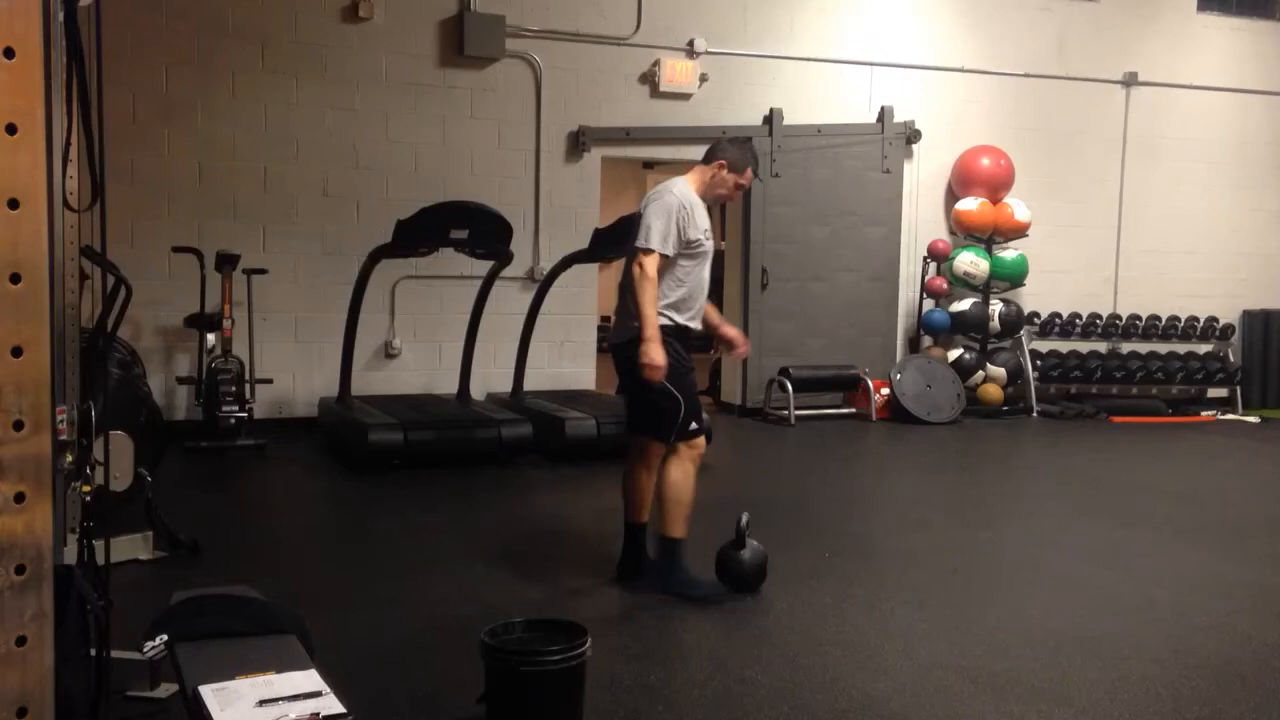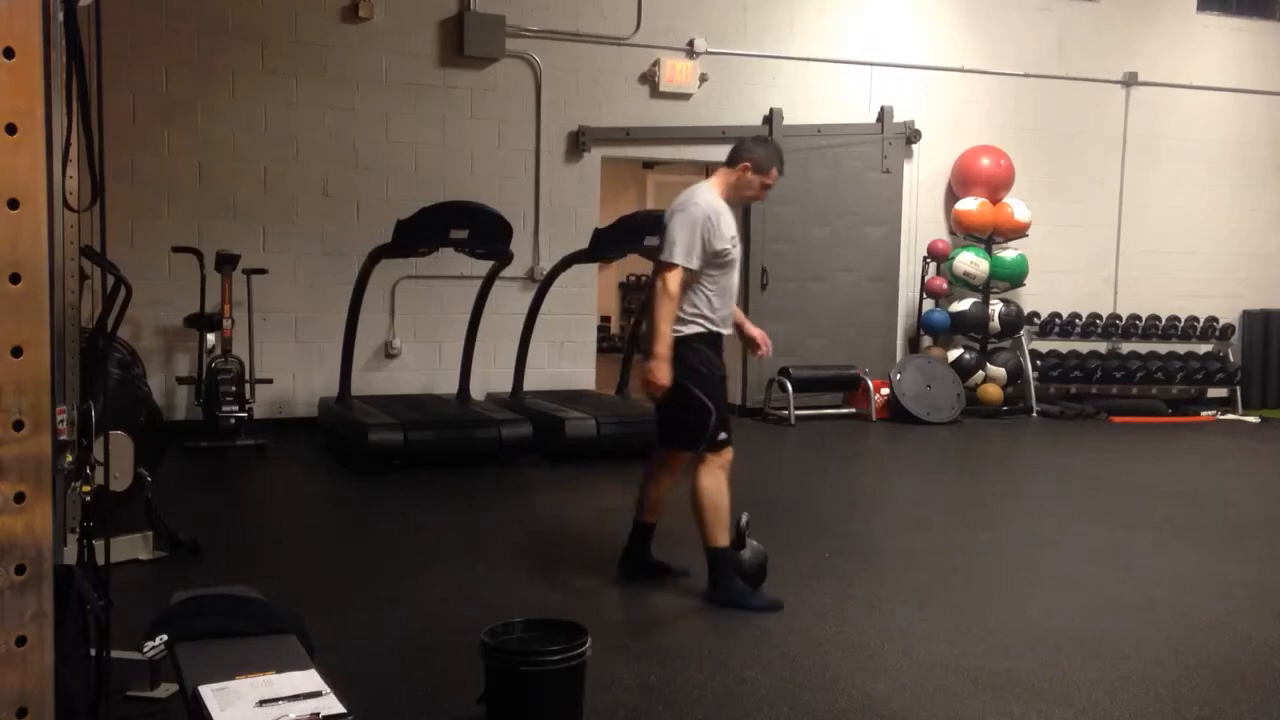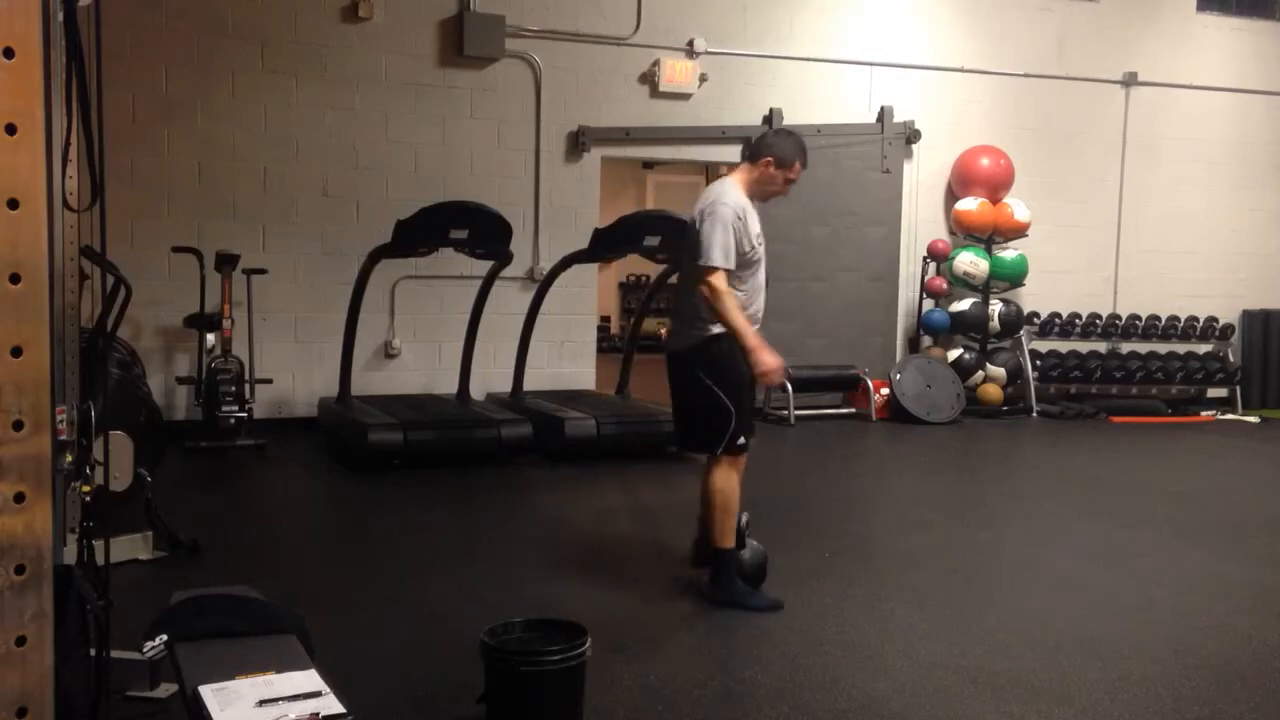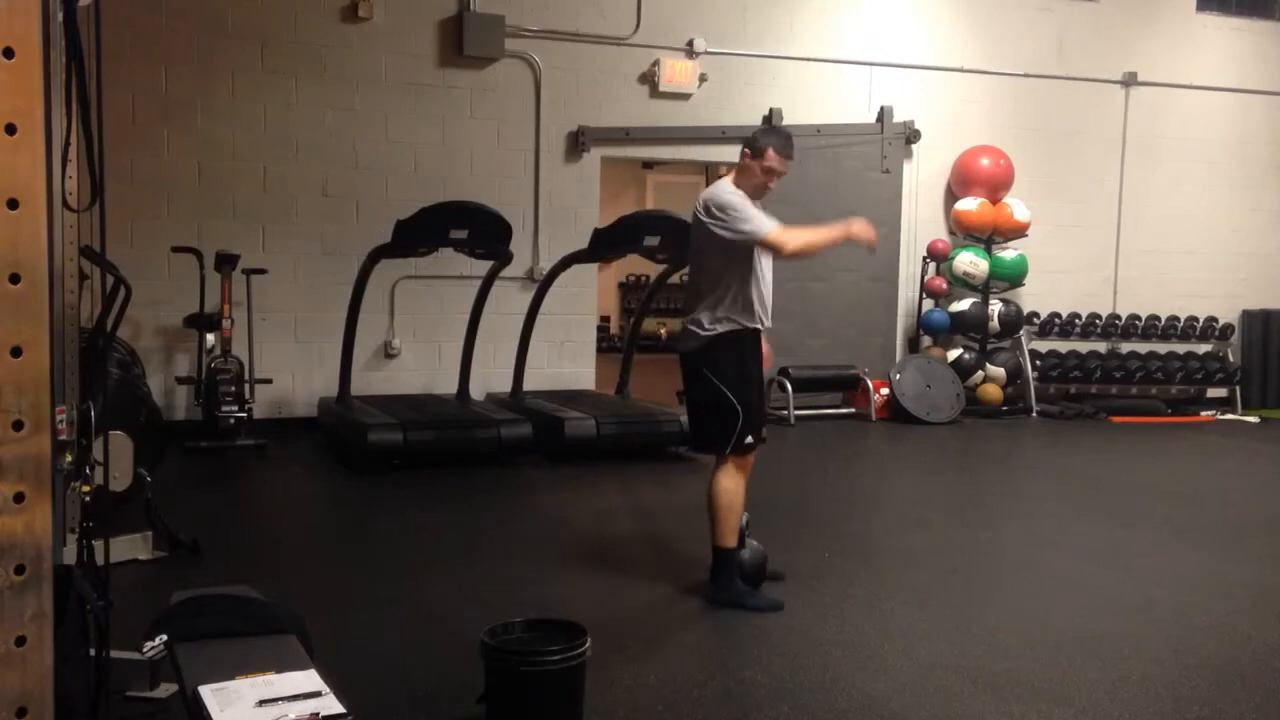
dt=0.3s
person 1, frame 1
left shoulder: (694, 207)
right shoulder: (672, 199)
right elbow: (645, 269)
left wrist: (720, 327)
right wrist: (651, 341)
left hip: (668, 338)
right hip: (655, 342)
left knee: (649, 446)
right knee: (687, 445)
left ankle: (634, 556)
right ankle: (671, 565)
person 1, frame 2
left shoulder: (720, 209)
right shoulder: (699, 207)
right elbow: (669, 281)
left wrist: (744, 325)
right wrist: (659, 355)
left hip: (700, 343)
right hip: (687, 347)
left knee: (675, 452)
right knee: (715, 456)
left ankle: (637, 553)
right ankle: (723, 579)
person 1, frame 3
left shoulder: (740, 202)
right shoulder: (725, 206)
right elbow: (713, 285)
right wrist: (757, 348)
left hip: (719, 343)
right hip: (711, 346)
left knee: (725, 453)
right knee: (731, 456)
left ankle: (710, 547)
right ankle: (724, 580)
person 1, frame 4
left shoulder: (744, 203)
right shoulder: (723, 200)
right elbow: (787, 243)
left wrist: (757, 336)
right wrist: (845, 230)
left hip: (736, 339)
right hip: (720, 344)
left knee: (740, 455)
right knee: (736, 457)
left ankle: (731, 558)
right ankle: (725, 580)
